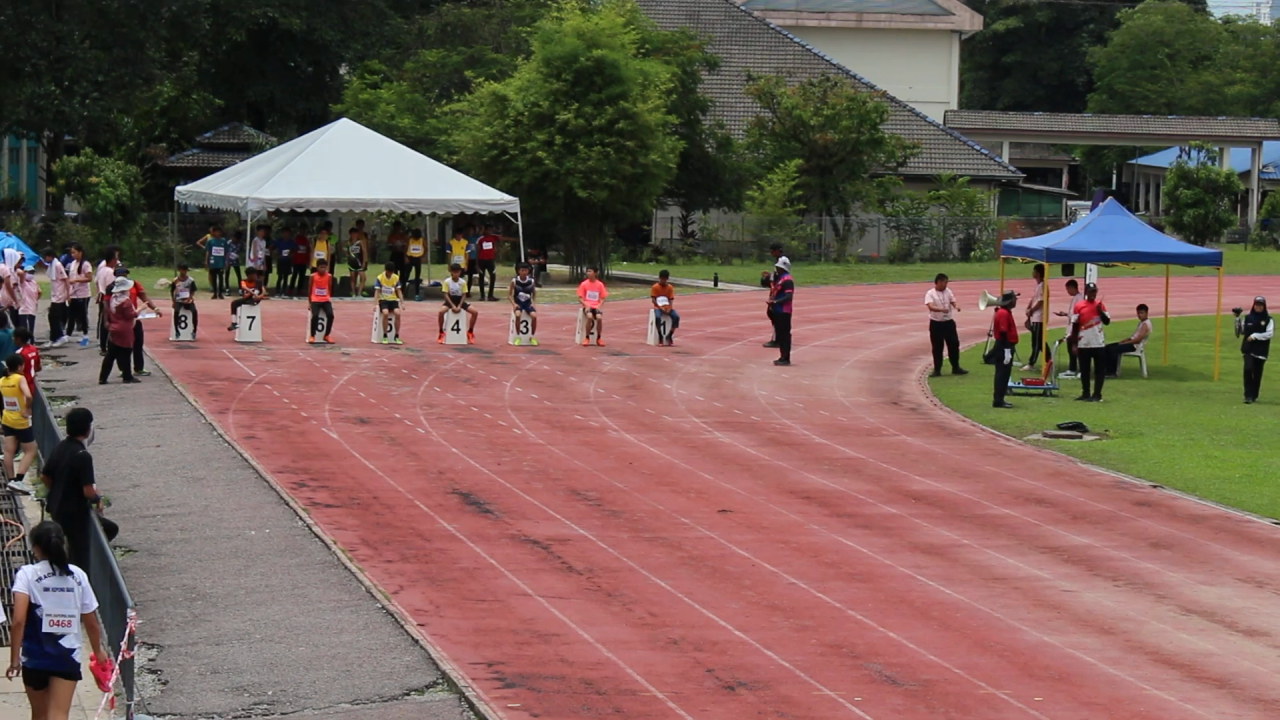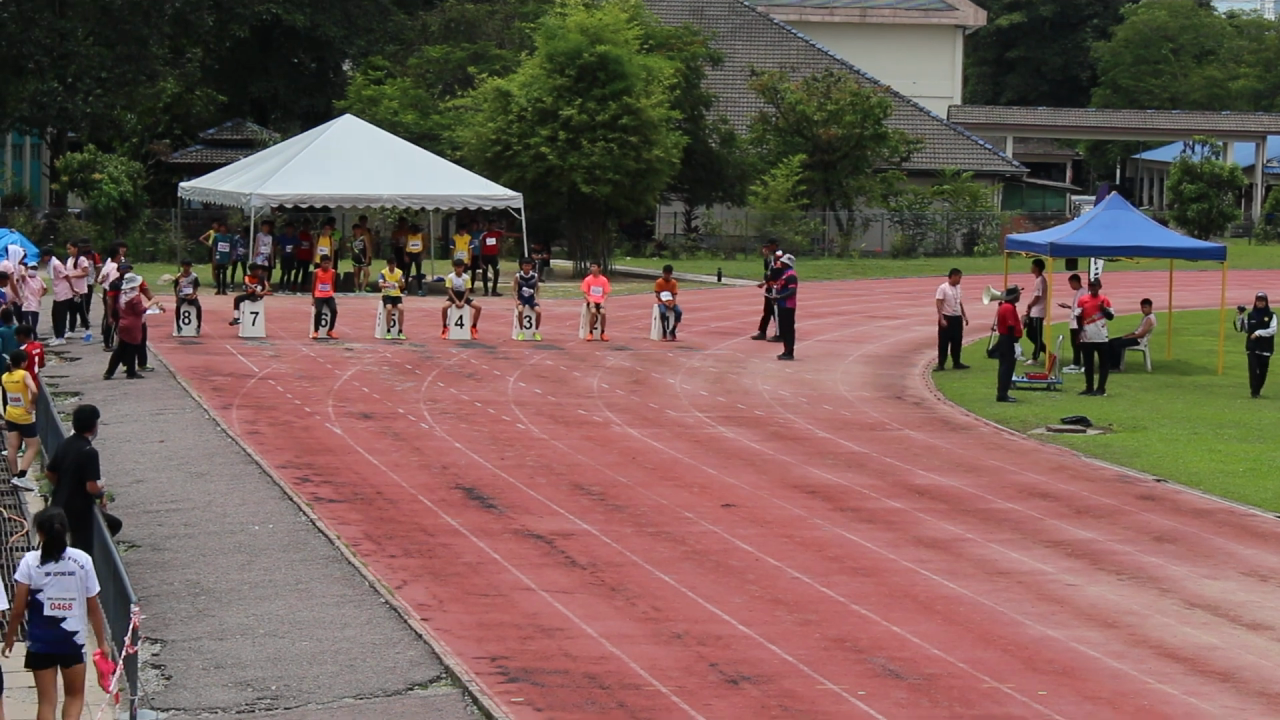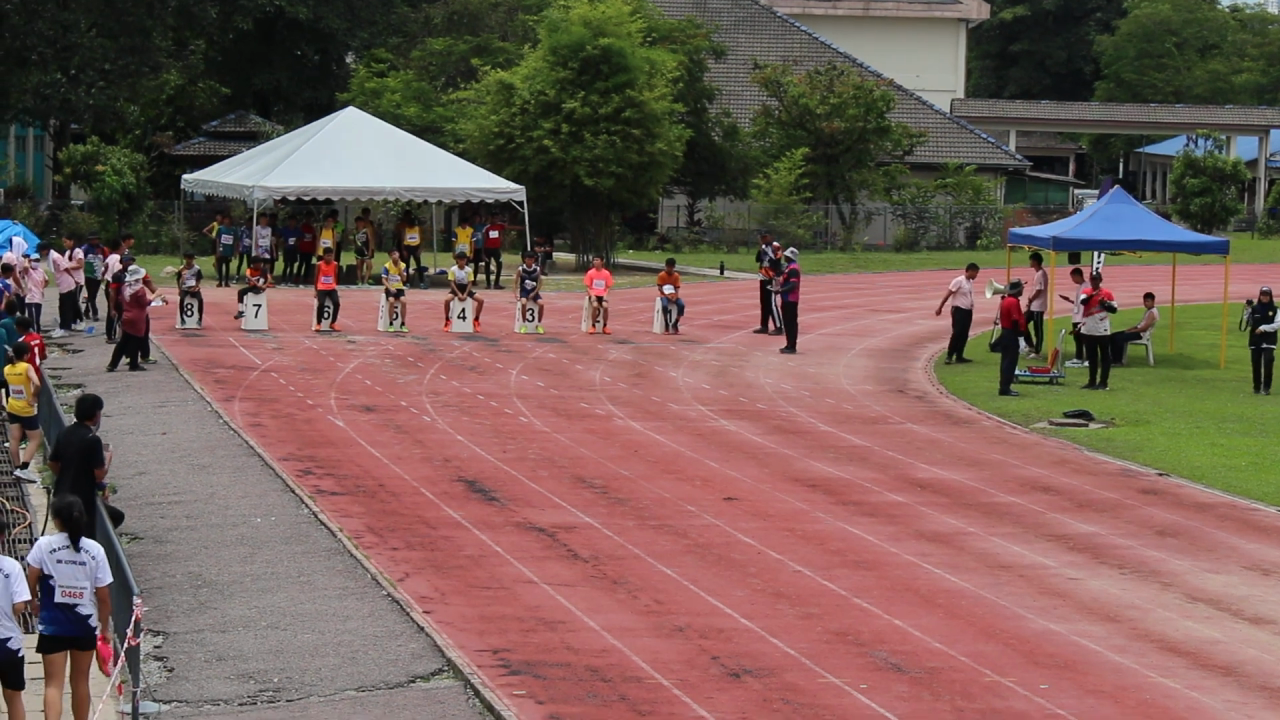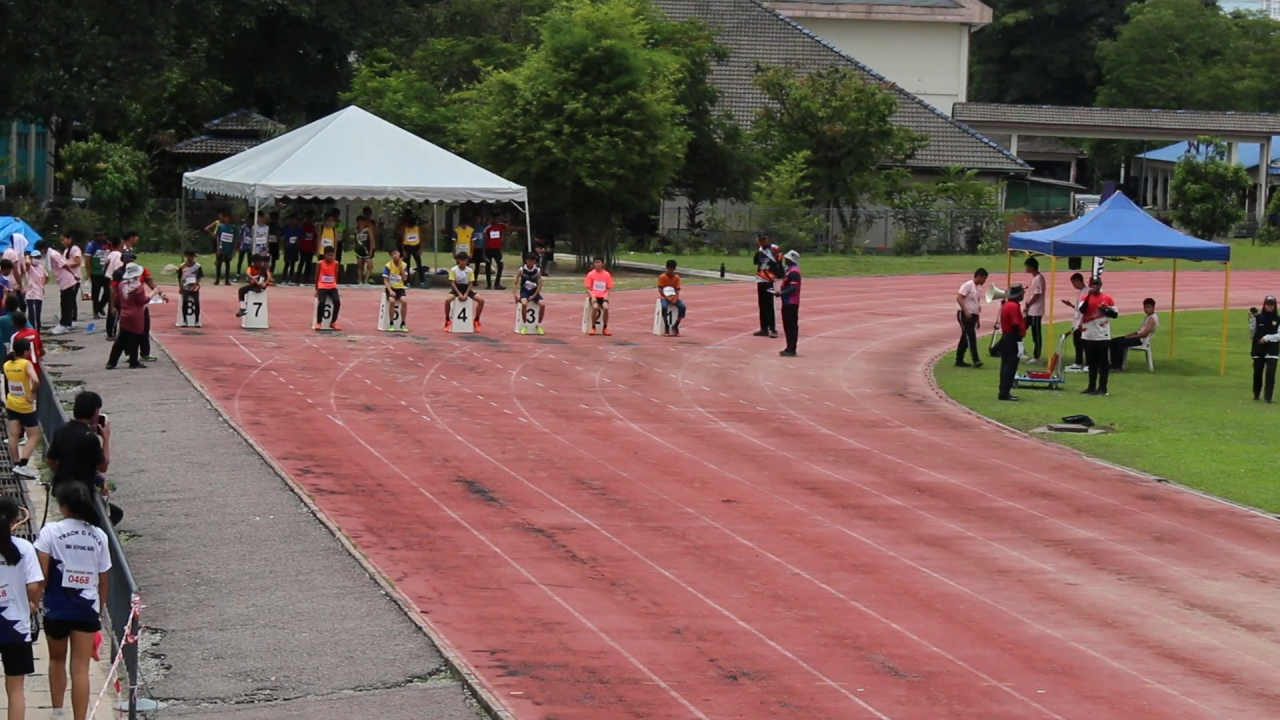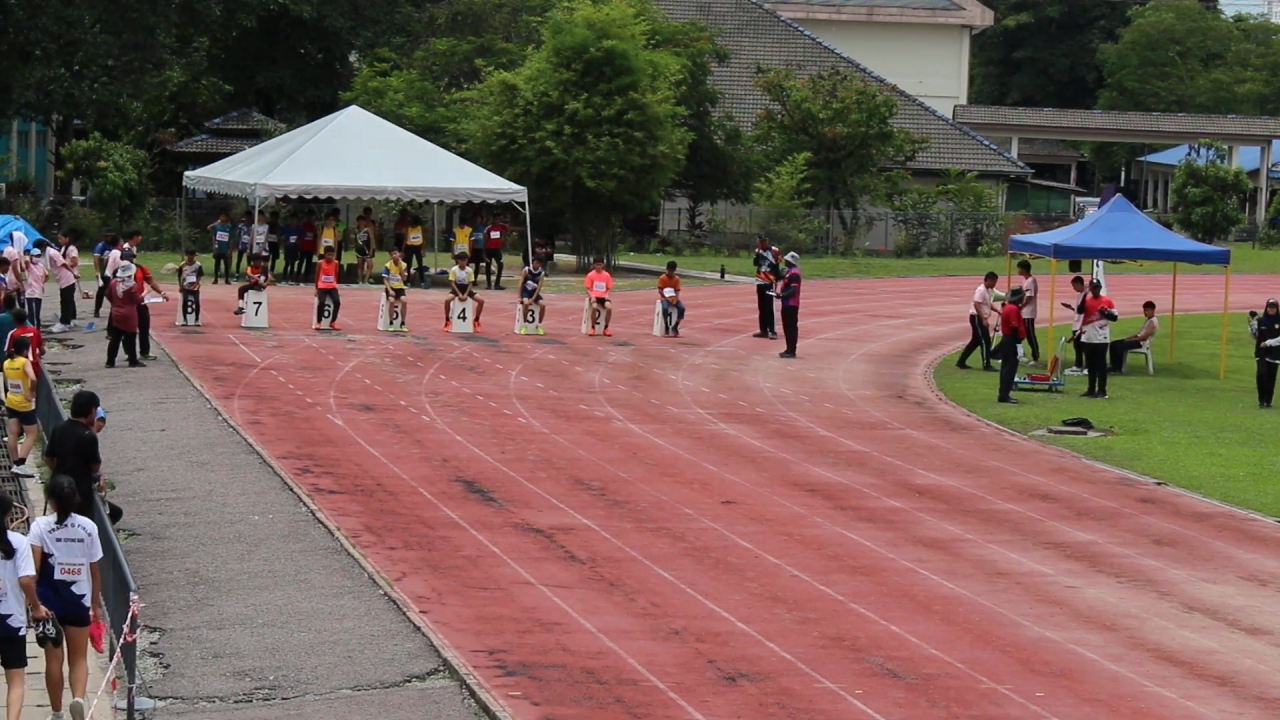
dt=0.3s
person 1, frame 1
left shoulder: (27, 574)
right shoulder: (78, 575)
left elbow: (18, 621)
right elbow: (91, 622)
left wrist: (14, 658)
right wrist: (99, 650)
left hip: (34, 658)
right hip: (68, 658)
person 1, frame 2
left shoulder: (30, 561)
right shoulder: (82, 559)
left elbow: (19, 607)
right elbow: (93, 606)
right wrist: (102, 640)
left hip: (40, 642)
right hip: (72, 641)
left knee: (46, 700)
right knee: (75, 694)
person 1, frame 3
left shoulder: (43, 545)
right shoulder: (95, 550)
left elbow: (31, 586)
right elbow: (103, 597)
left wrist: (35, 603)
right wrist: (105, 628)
left hip: (52, 626)
right hip: (85, 626)
left knee: (53, 685)
right knee: (80, 682)
person 1, frame 4
left shoulder: (51, 531)
right shoulder: (99, 535)
left elbow: (41, 573)
right elbow: (103, 581)
right wrist: (98, 608)
left hip: (56, 609)
right hip: (87, 610)
left knee: (57, 660)
right knee: (80, 669)
person 1, frame 5
left shoulder: (41, 525)
right shoulder: (88, 526)
left elbow: (34, 567)
right elbow: (94, 571)
right wrist: (96, 604)
left hip: (49, 601)
right hip: (79, 602)
left knee: (54, 659)
right knee: (79, 658)
right ankle: (78, 699)
